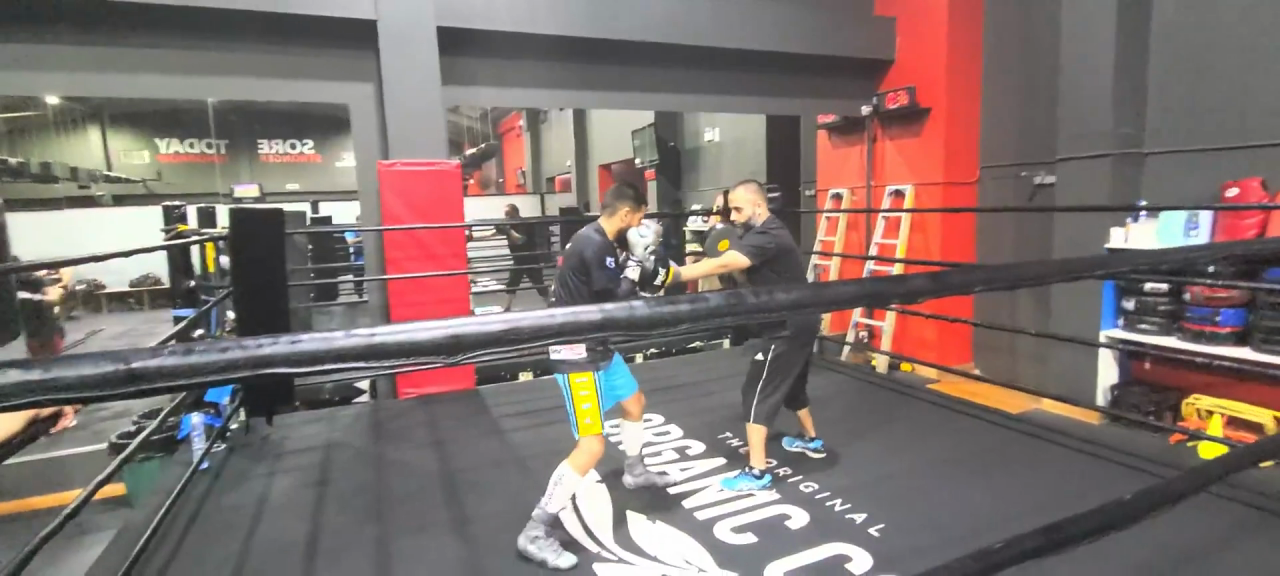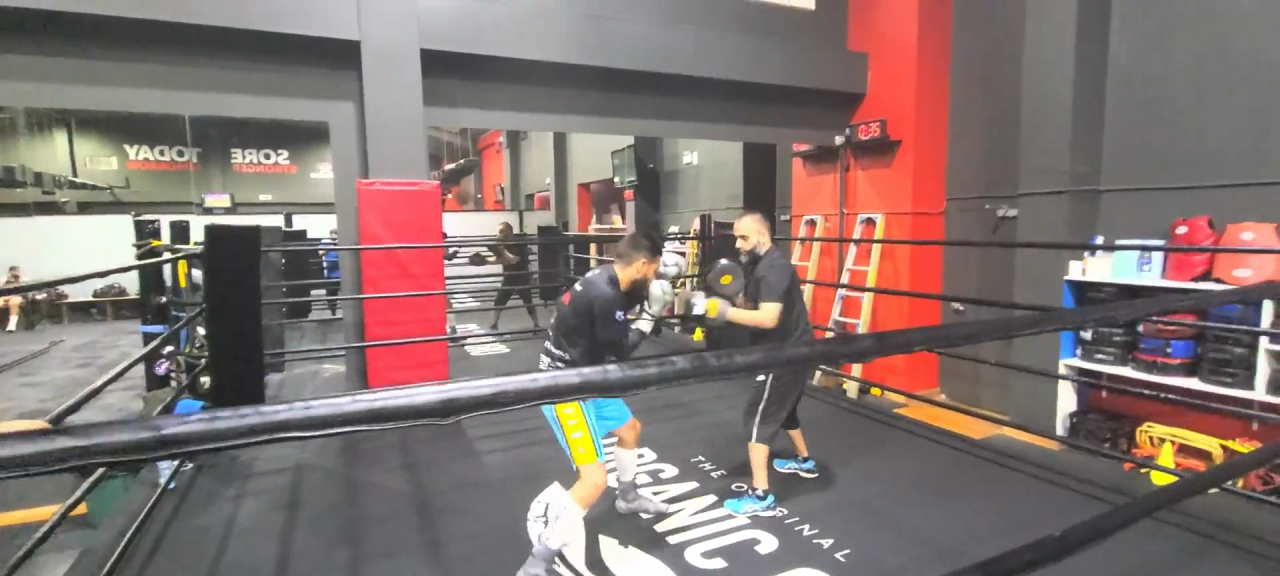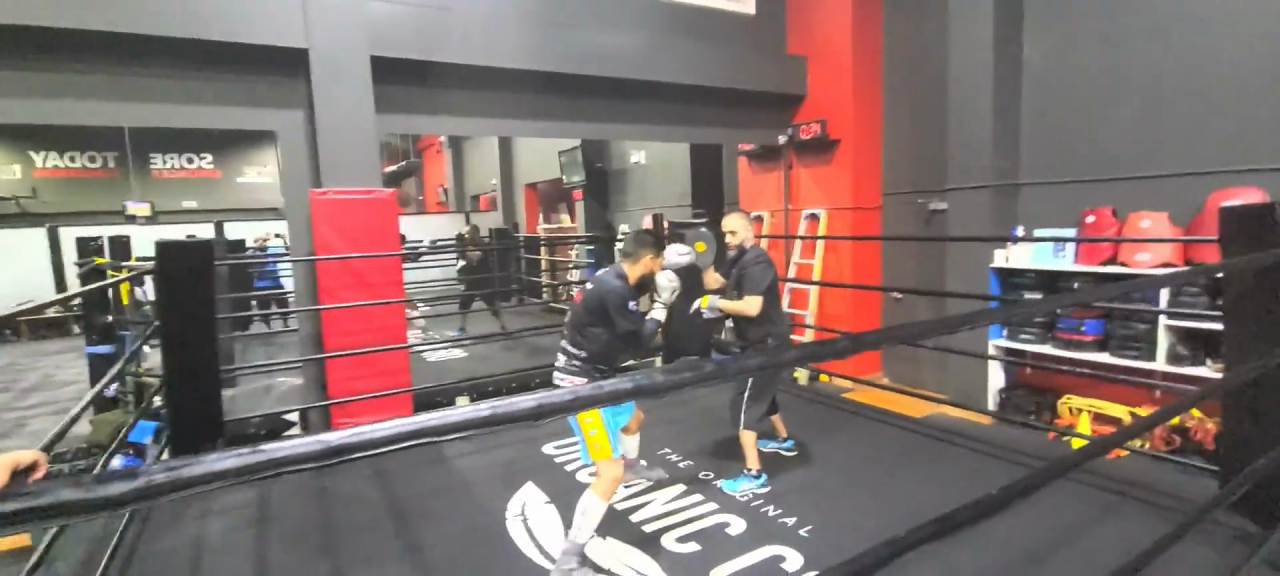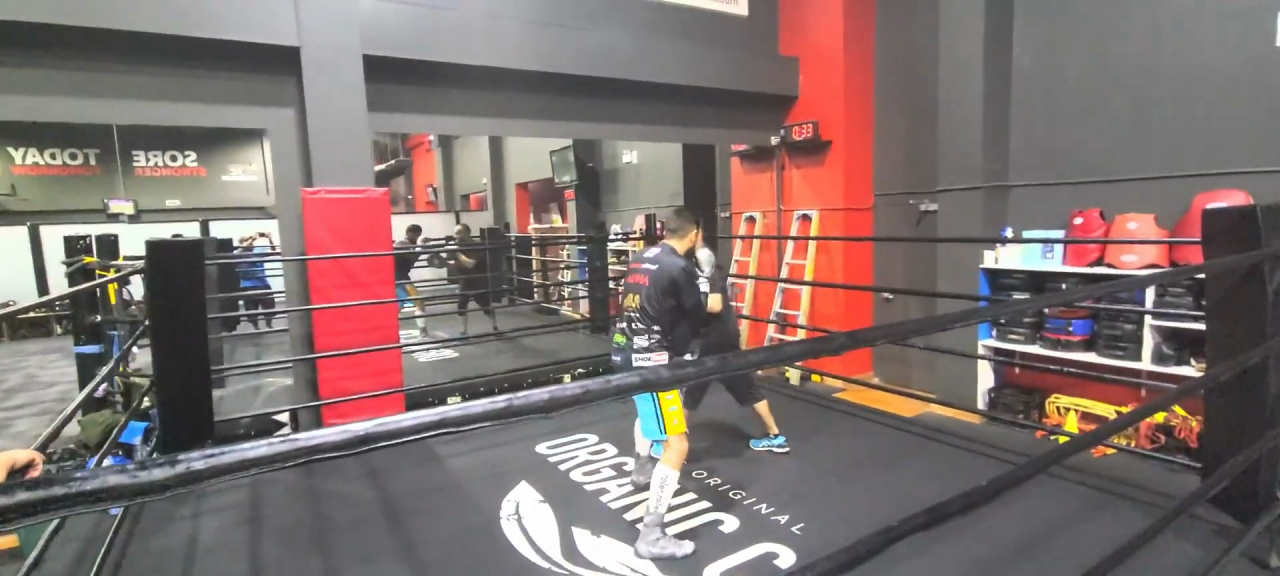
dt=1s
person 1, frame 1
left shoulder: (599, 240)
right shoulder: (594, 246)
left elbow: (614, 286)
right elbow: (615, 301)
left wrist: (642, 253)
right wrist: (636, 260)
left hip: (596, 347)
right hip: (576, 355)
left knee: (634, 402)
right knee: (591, 447)
left ankle: (634, 471)
right ankle: (535, 532)
person 1, frame 2
left shoulder: (608, 277)
right shoulder: (604, 295)
left elbow: (628, 295)
right elbow: (622, 348)
left wrist: (658, 280)
right wrist: (651, 312)
left knee: (630, 430)
right knee: (594, 479)
left ankle: (628, 497)
person 1, frame 3
left shoulder: (613, 278)
right shoulder: (613, 290)
right elbow: (642, 340)
right wrist: (661, 304)
left hip: (597, 376)
right hip: (581, 383)
left knee: (633, 417)
right knee: (609, 474)
left ankle: (633, 467)
person 1, frame 4
left shoulder: (640, 258)
right shoulder: (679, 266)
right elbow: (696, 314)
right wrist: (703, 281)
left hip: (624, 354)
right hip: (651, 360)
left knee: (648, 410)
right knee: (676, 445)
left ankle: (642, 468)
right ankle: (651, 536)
person 2, frame 1
left shoulder: (766, 237)
right shoulder: (764, 232)
left elbow: (725, 265)
right elbow: (750, 272)
left wrist: (674, 274)
right wrist: (726, 250)
left hip: (787, 328)
right hip: (798, 323)
left knee: (757, 393)
right knee: (790, 384)
left ankle: (756, 472)
right ankle: (811, 440)
person 2, frame 2
left shoulder: (772, 268)
right shoulder: (761, 264)
left elbow: (768, 319)
right elbow: (754, 307)
left wrist: (721, 311)
left knee: (758, 417)
right knee: (781, 408)
left ankle: (760, 495)
right ankle: (804, 461)
person 2, frame 3
left shoulder: (757, 263)
right shoulder: (738, 260)
left elbow: (751, 308)
right elbow: (714, 285)
left wrist: (713, 304)
left hip: (767, 344)
right hip: (759, 342)
left knee: (745, 403)
right knee: (760, 394)
left ankle: (754, 475)
right ankle: (784, 440)
person 2, frame 4
left shoulder: (701, 261)
right shoulder: (704, 258)
left hip: (712, 337)
right hip: (726, 334)
left knee: (689, 391)
right knee: (744, 387)
right ankle: (775, 437)
